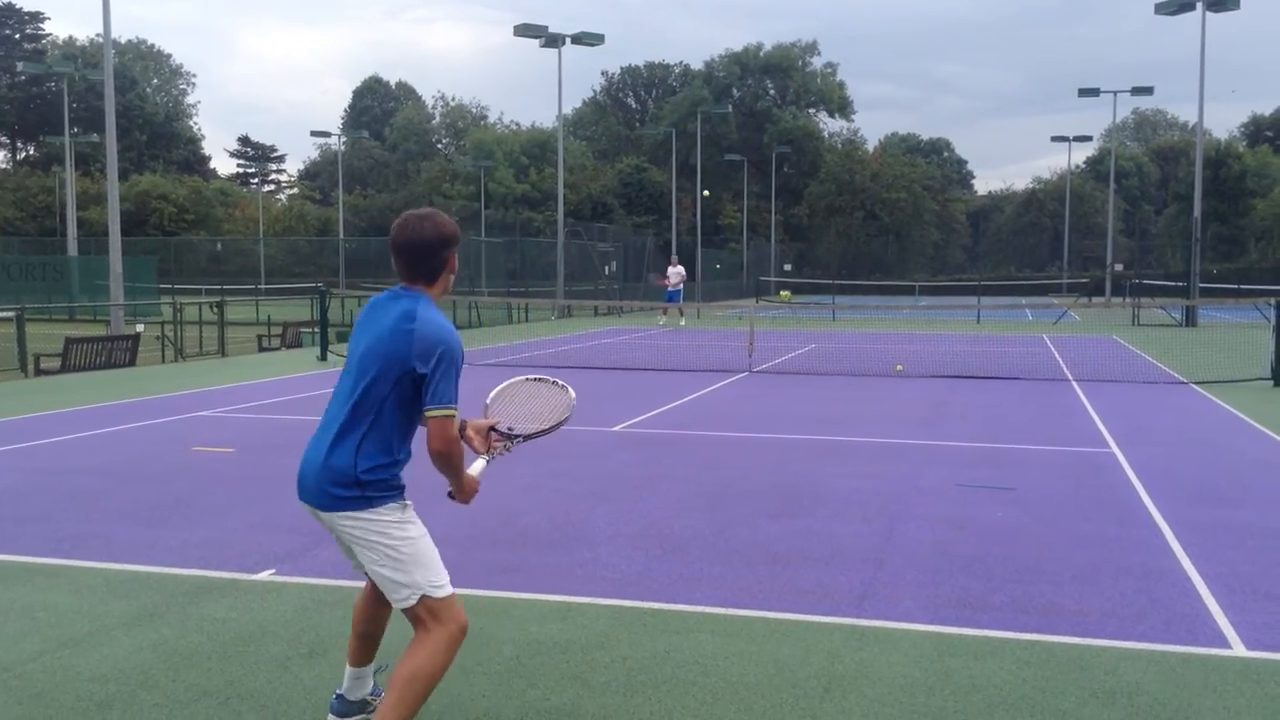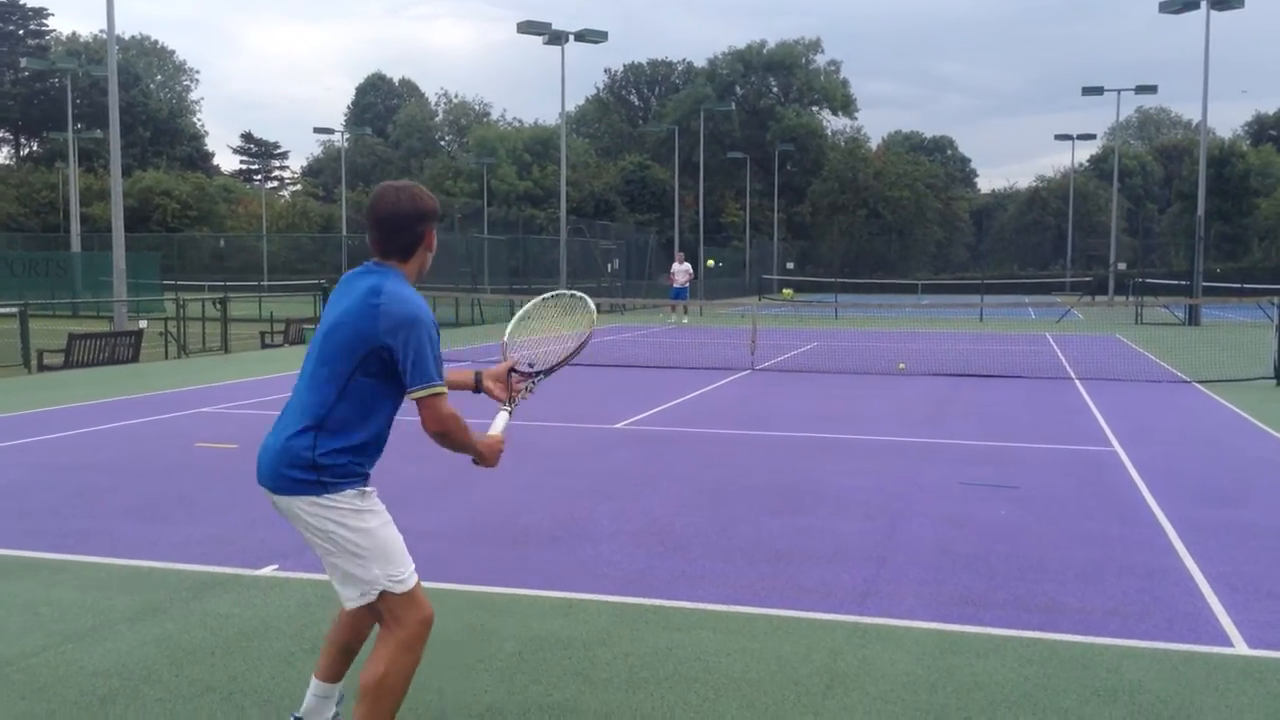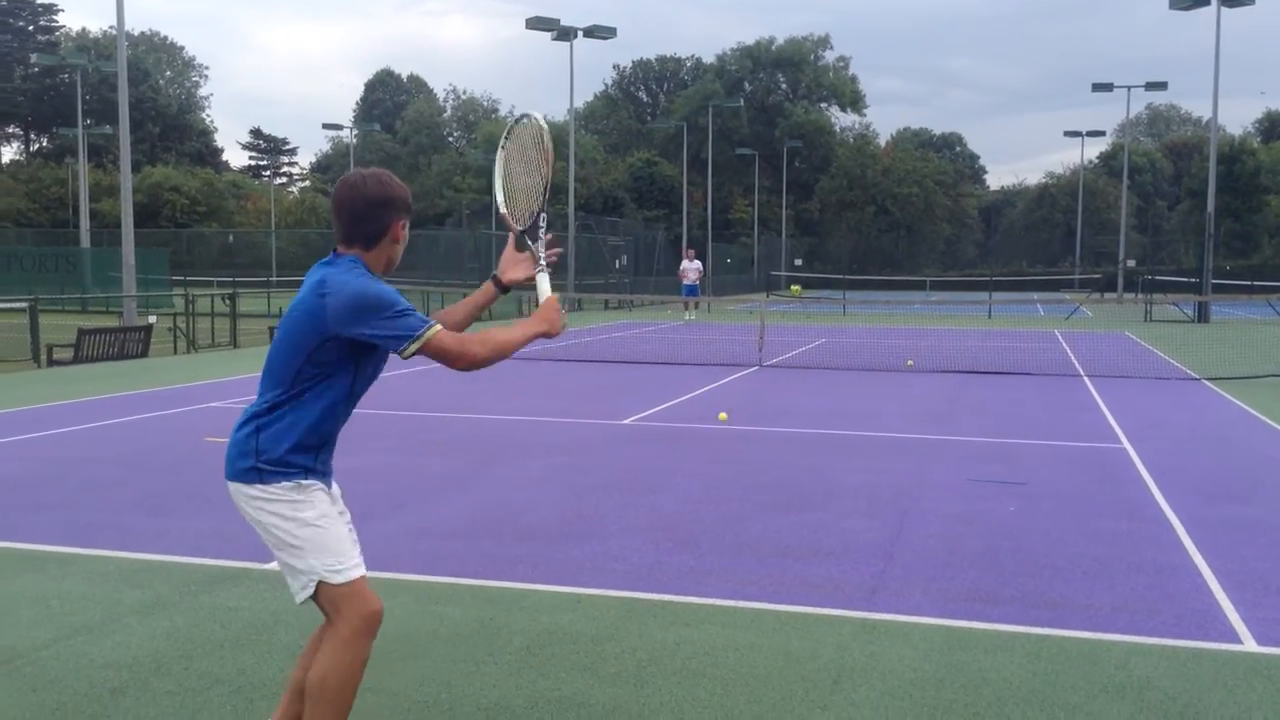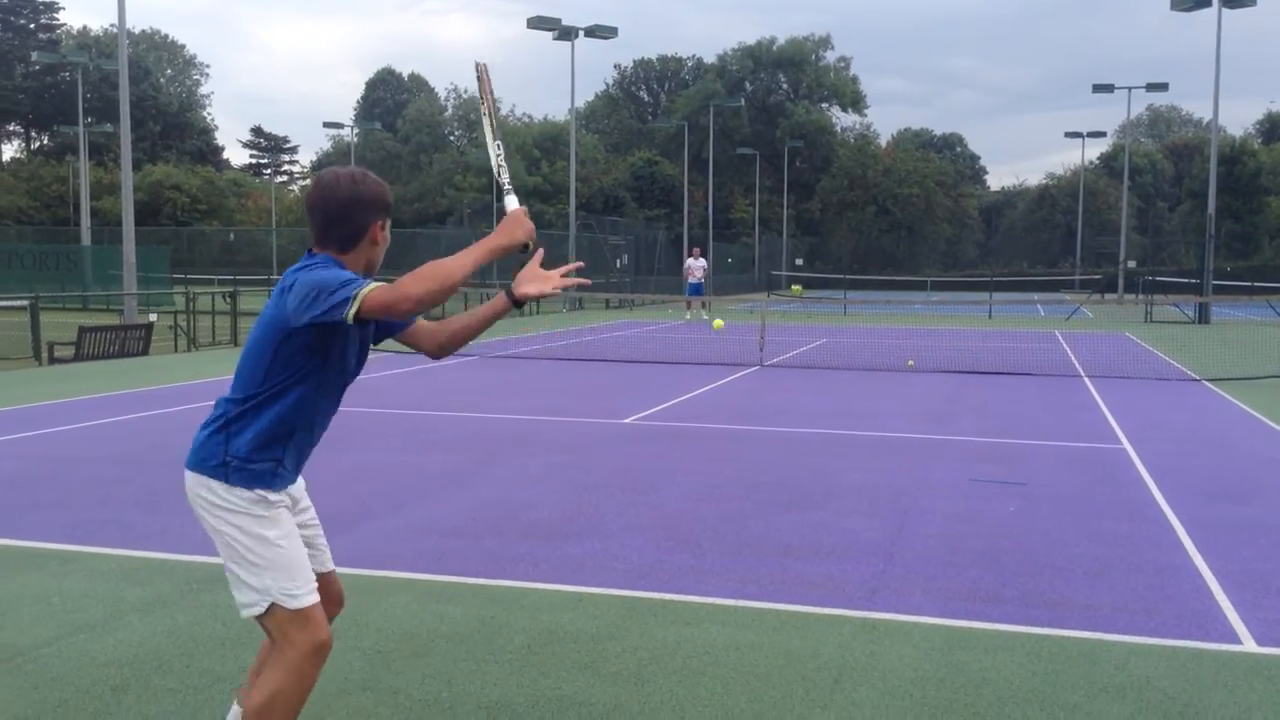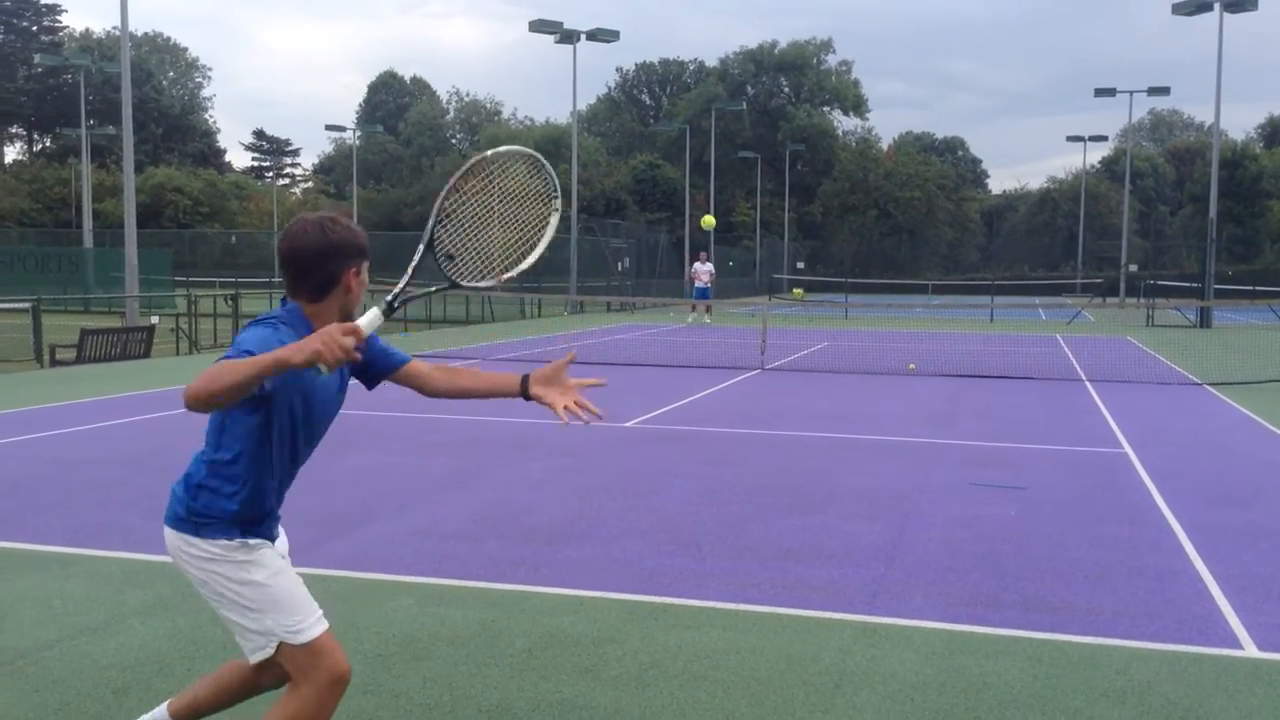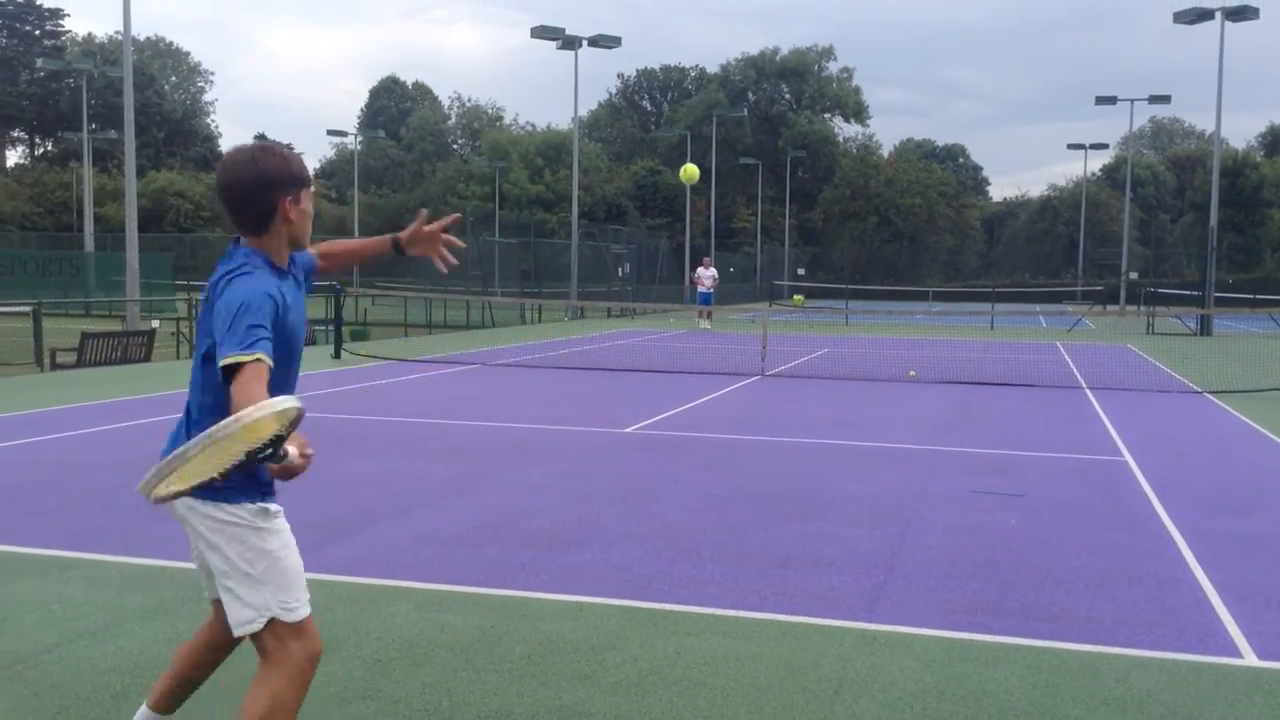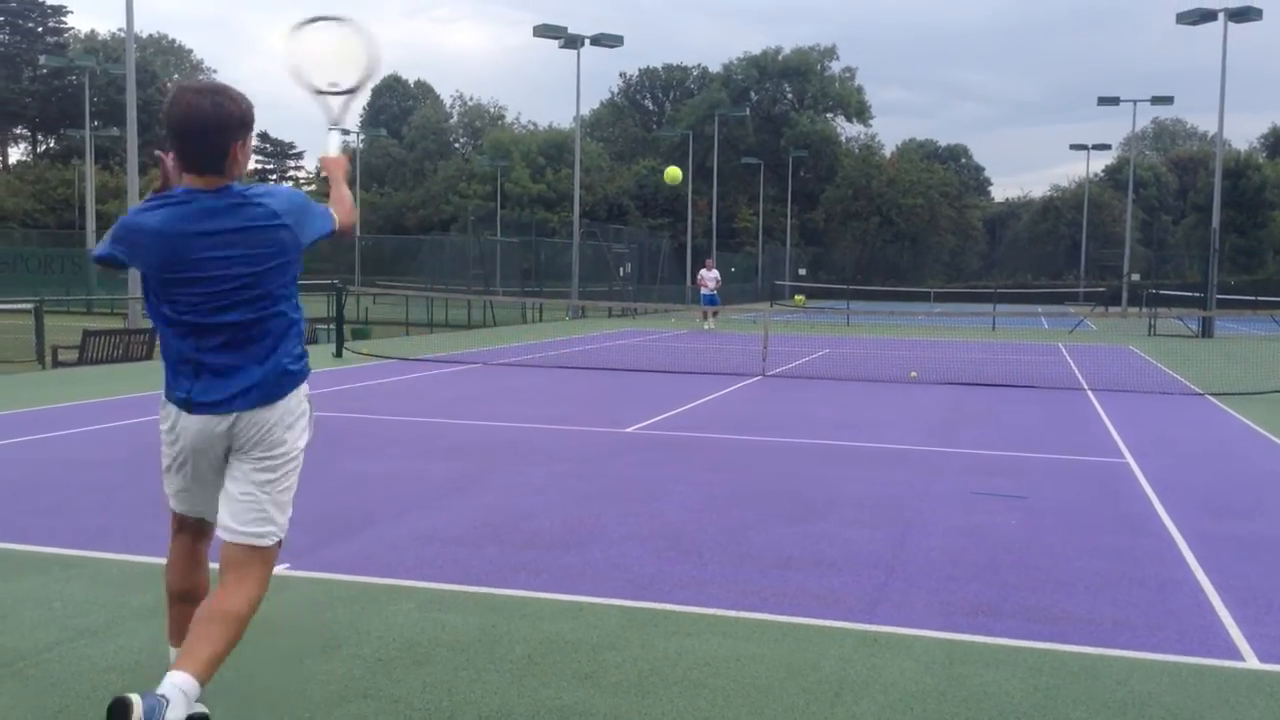
dt=0.2s
person 1, frame 1
left shoulder: (376, 310)
right shoulder: (437, 334)
right elbow: (441, 444)
left wrist: (465, 426)
right wrist: (462, 482)
left hip: (321, 481)
right hip: (362, 493)
left knee: (383, 583)
right knee: (444, 623)
person 1, frame 2
left shoulder: (358, 287)
right shoulder: (405, 308)
right elbow: (437, 423)
left wrist: (475, 380)
right wrist: (481, 448)
left hip: (302, 468)
right hip: (323, 479)
left knee: (368, 603)
right knee: (410, 617)
person 1, frame 3
left shoulder: (349, 281)
right shoulder: (351, 292)
left elbow: (437, 334)
right elbow: (460, 353)
left wrist: (498, 282)
right wrist: (535, 327)
left hip: (300, 469)
right hip: (271, 477)
left knee: (350, 610)
right knee: (358, 614)
person 1, frame 4
left shoulder: (350, 289)
right shoulder: (314, 285)
left elbow: (435, 339)
right elbow: (407, 298)
left wrist: (513, 297)
right wrist: (495, 242)
left hip: (274, 476)
right hip: (234, 480)
left knee: (320, 602)
right knee: (307, 637)
person 1, frame 5
left shoulder: (343, 337)
right shoulder: (265, 339)
left elbow: (431, 377)
right elbow: (202, 392)
left wrist: (529, 385)
right wrist: (295, 355)
left hip: (251, 527)
right hip: (216, 534)
left knee: (285, 660)
right knee: (324, 671)
person 1, frame 6
left shoulder: (274, 268)
right shoulder: (253, 292)
left elbow: (312, 260)
right elbow: (246, 393)
left wrist: (398, 241)
right hip: (230, 493)
left knee: (237, 617)
right knee: (295, 649)
person 1, frame 7
left shoulder: (146, 227)
right shoulder: (282, 209)
left elbow: (110, 254)
right elbow: (342, 218)
right wrist: (338, 174)
left hip: (195, 409)
right hip: (275, 406)
left knee: (190, 535)
right knee: (247, 570)
